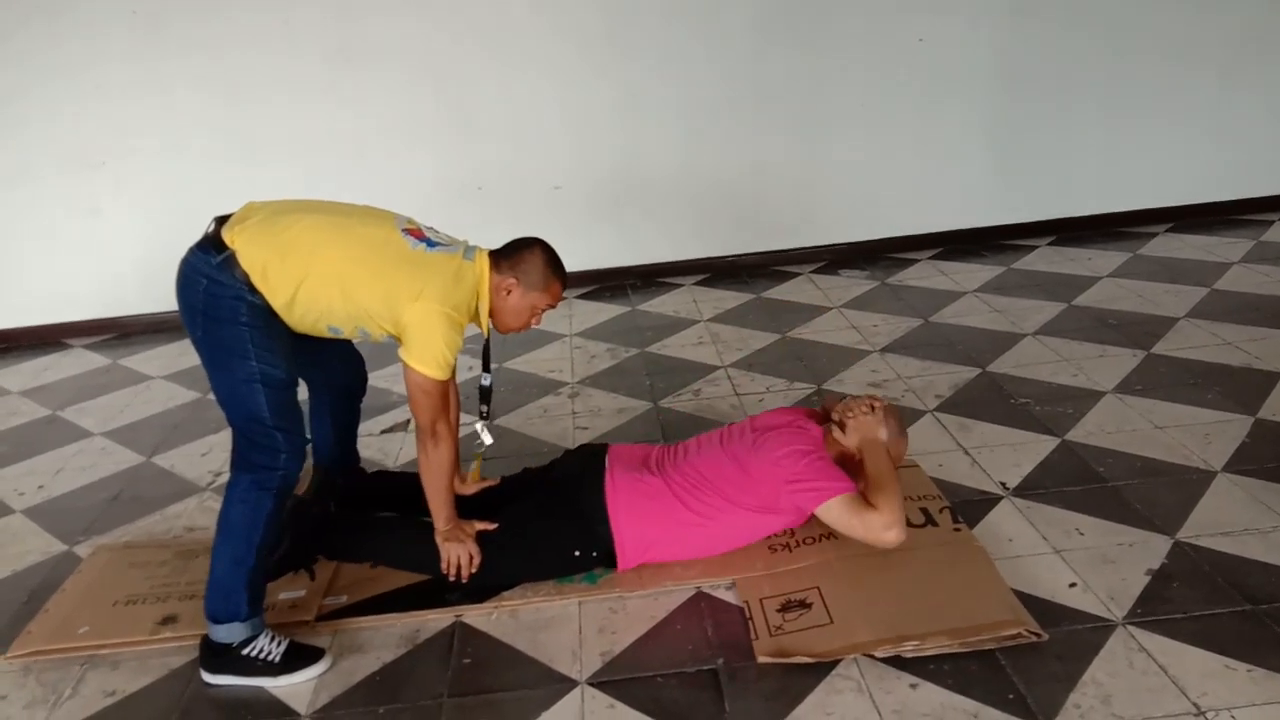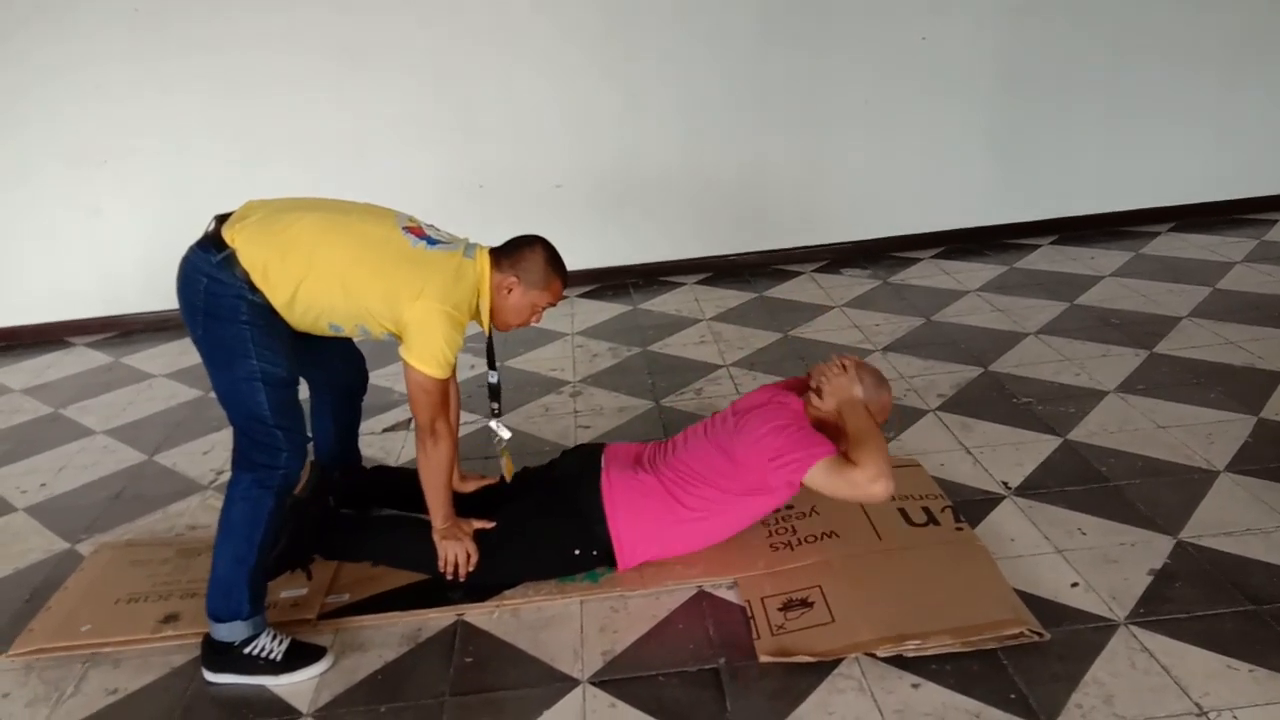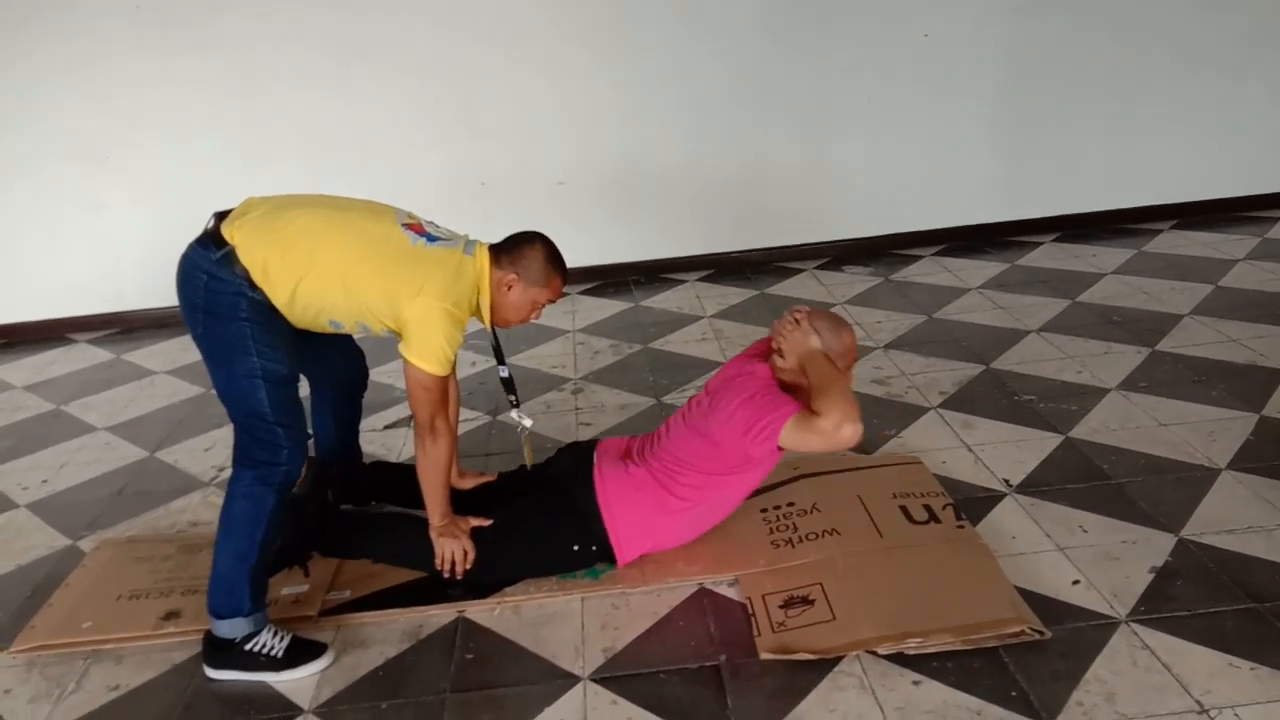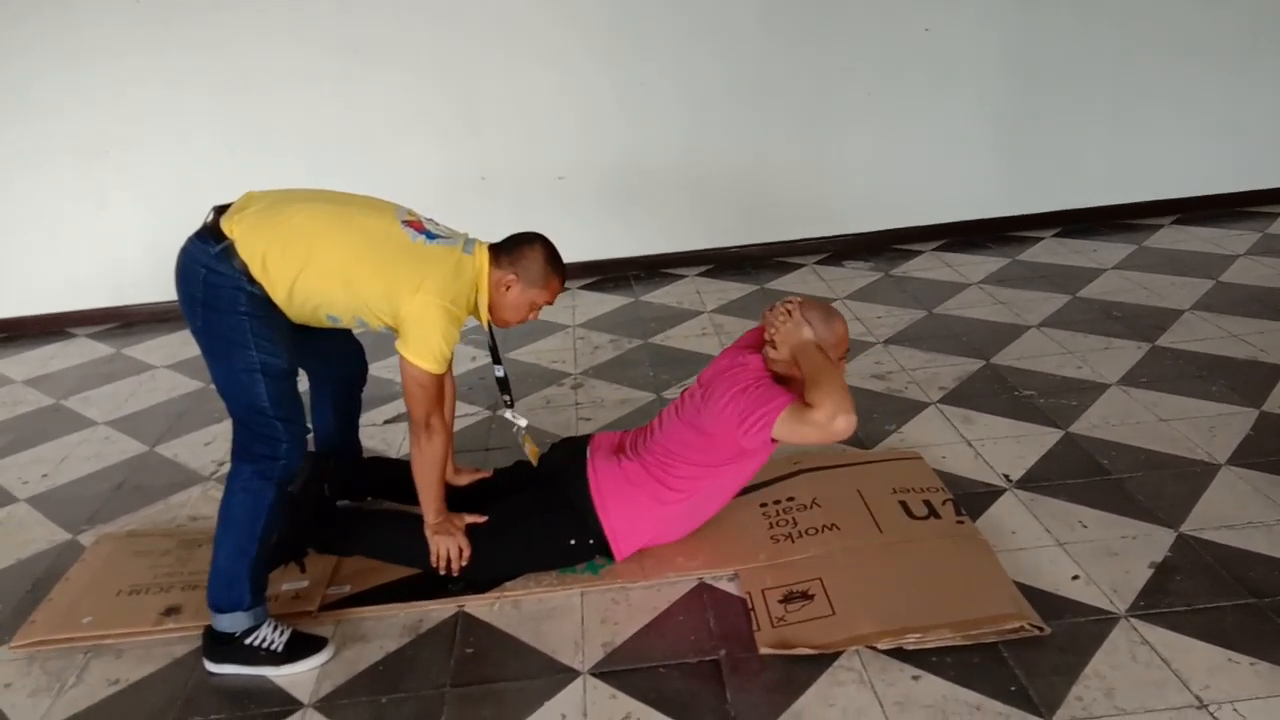
dt=0.2s
person 1, frame 1
left shoulder: (798, 422)
right shoulder: (804, 463)
left elbow: (832, 413)
right elbow: (887, 527)
left wrist: (846, 418)
right wrist: (875, 446)
left hip: (599, 473)
right hip: (596, 531)
left knee: (467, 507)
left ankle: (338, 497)
right ankle: (319, 531)
person 1, frame 2
left shoulder: (784, 396)
right shoulder: (789, 436)
left elbow: (815, 384)
right elbow: (873, 482)
right wrist: (851, 406)
left hip: (596, 472)
right hip: (594, 528)
left knee: (468, 506)
left ankle: (337, 493)
right ankle: (317, 531)
person 1, frame 3
left shoulder: (758, 362)
right shoulder: (762, 405)
left elbow: (786, 340)
right elbow: (843, 429)
right wrist: (813, 354)
left hip: (591, 468)
right hip: (592, 523)
left knee: (466, 501)
left ankle: (340, 486)
right ankle: (312, 527)
person 1, frame 4
left shoulder: (752, 351)
right shoulder: (755, 396)
right elbow: (837, 420)
right wrist: (806, 346)
left hip: (586, 464)
right hip: (589, 520)
left knee: (460, 496)
left ankle: (333, 481)
right ankle: (307, 524)
person 2, frame 1
left shoulder: (459, 269)
right shoulder: (440, 306)
left elbow: (443, 388)
right elbow: (433, 429)
left wrist: (454, 480)
right wrist: (446, 526)
left hip: (254, 258)
right hip: (226, 287)
left knee: (341, 378)
right knee: (274, 456)
right ankle: (231, 637)
person 2, frame 2
left shoulder: (461, 266)
right shoulder: (440, 304)
left elbow: (443, 387)
right elbow: (432, 427)
left wrist: (454, 478)
right wrist: (444, 525)
left hip: (255, 255)
right hip: (227, 286)
left knee: (342, 377)
right knee: (275, 455)
right ankle: (233, 636)
person 2, frame 3
left shoulder: (462, 263)
right shoulder: (441, 302)
left elbow: (443, 382)
right elbow: (431, 425)
left wrist: (453, 474)
right wrist: (441, 522)
left hip: (254, 251)
right hip: (226, 283)
left knee: (342, 374)
right knee: (276, 453)
right ankle: (235, 633)
person 2, frame 4
left shoulder: (459, 261)
right shoulder: (439, 300)
left elbow: (440, 376)
right elbow: (426, 422)
left wrist: (448, 469)
right wrist: (435, 520)
left hip: (254, 246)
right hip: (226, 276)
left knee: (342, 369)
right knee: (276, 447)
right ankle: (234, 627)
